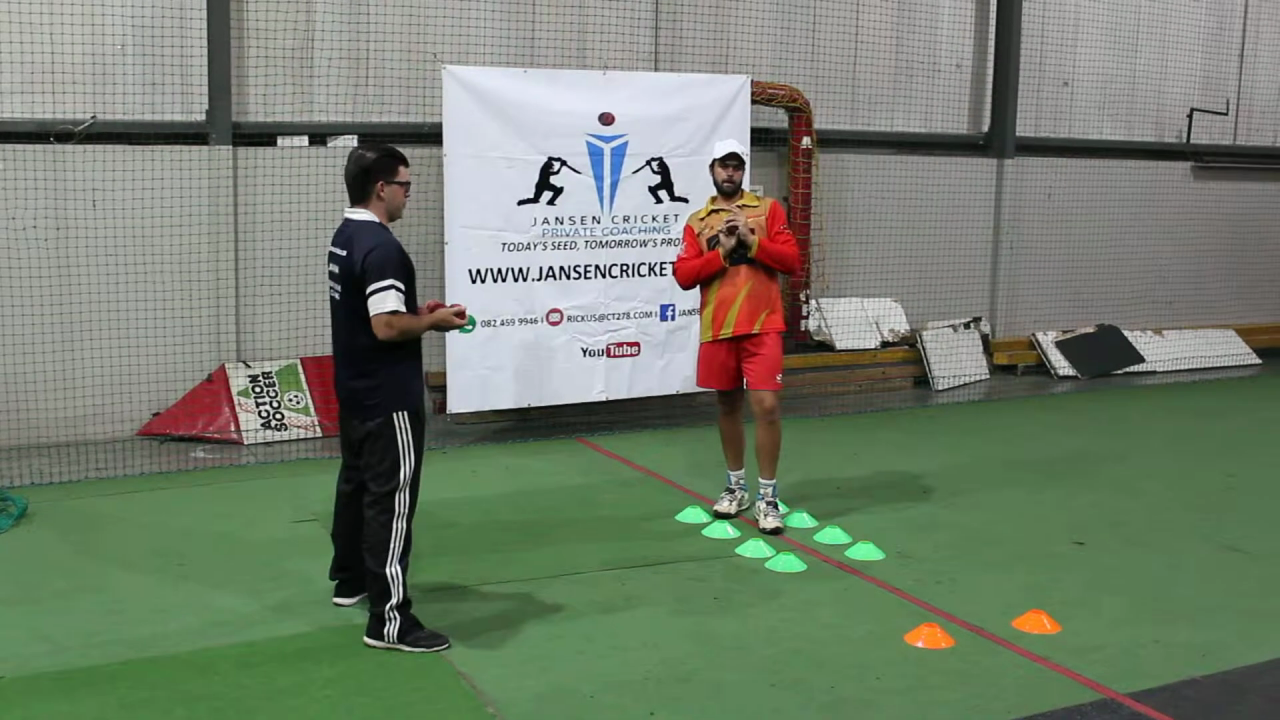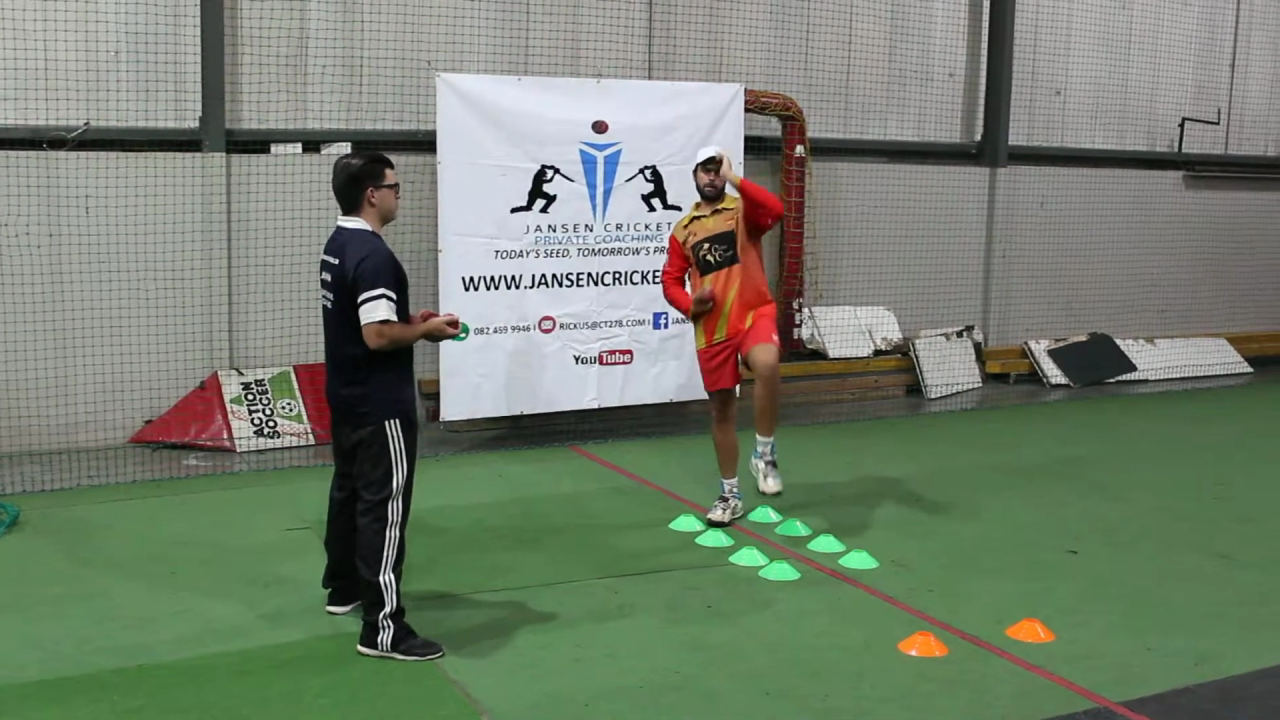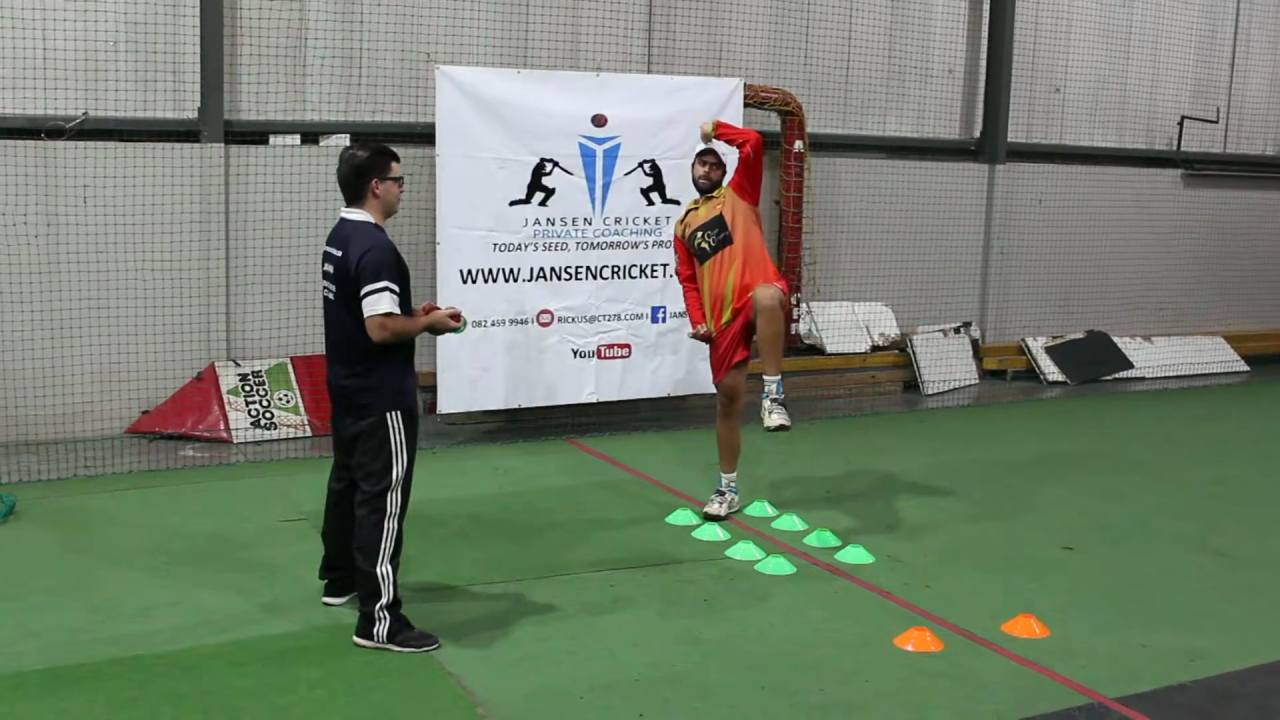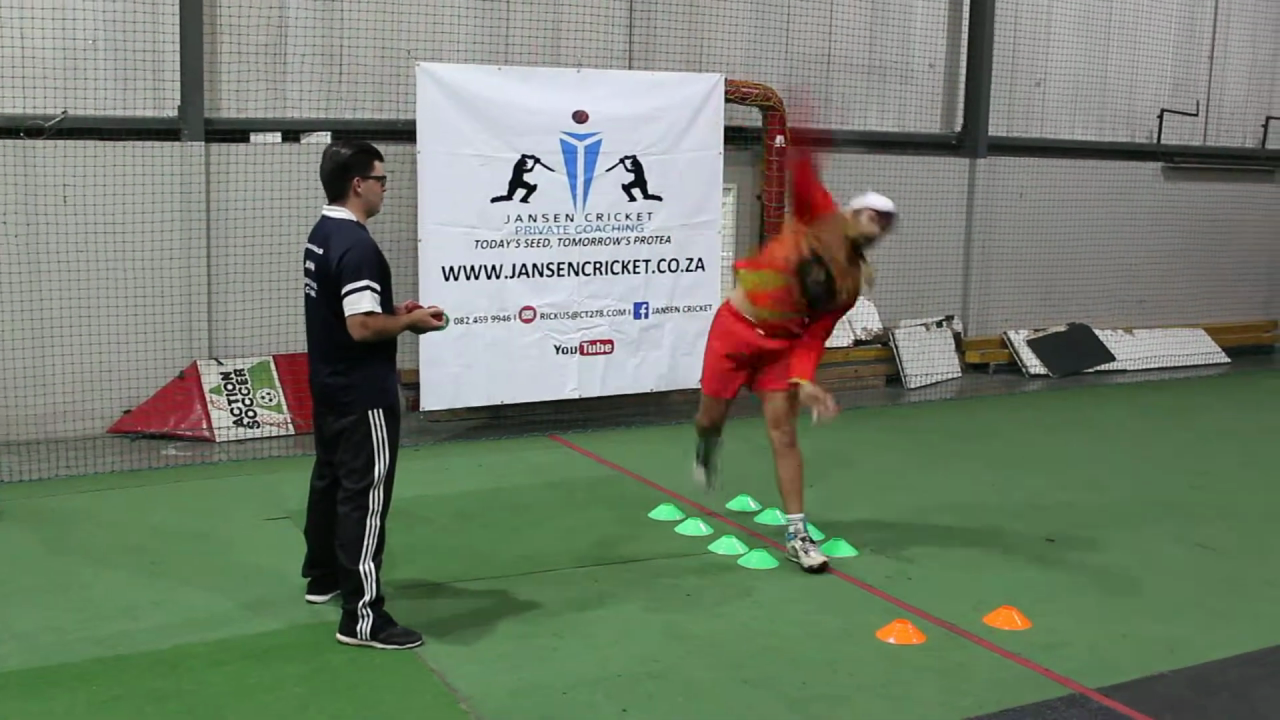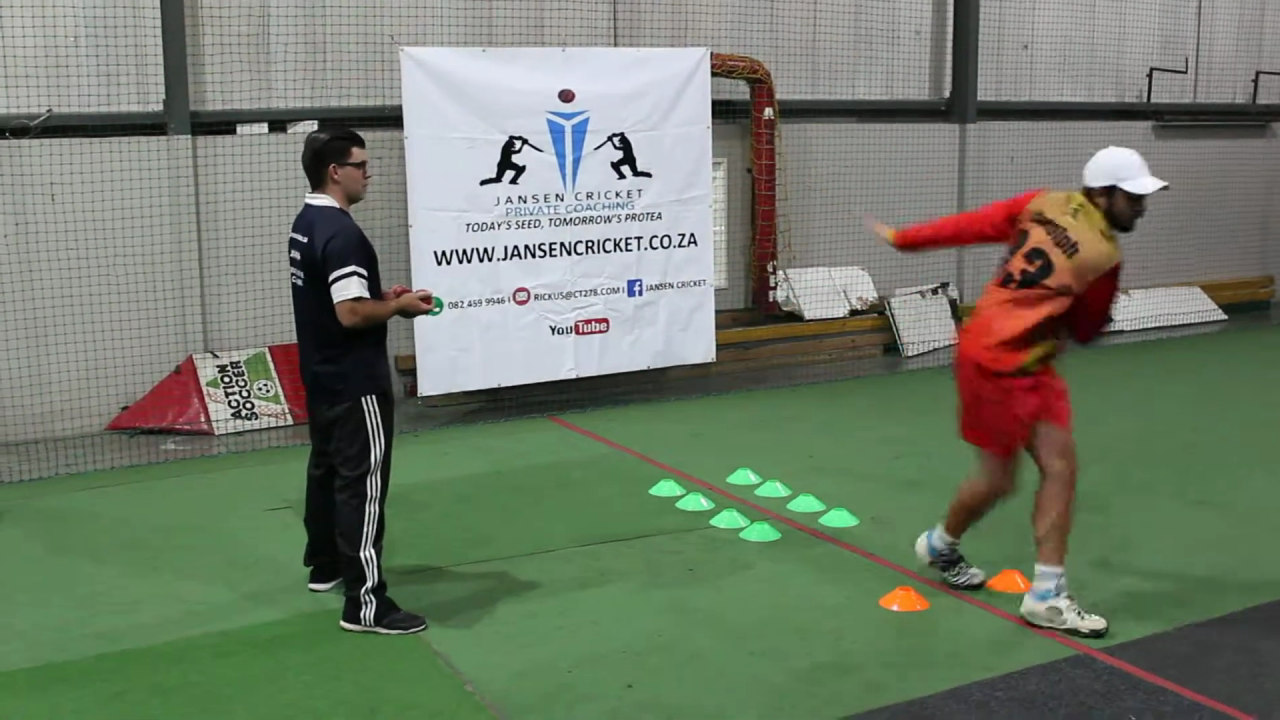
dt=1s
person 1, frame 1
left shoulder: (345, 236)
right shoulder: (381, 247)
right elbow: (387, 327)
left wrist: (417, 311)
right wrist: (433, 321)
left hip: (355, 389)
right hip: (388, 398)
left knee: (357, 483)
right knee: (391, 500)
left ankle: (350, 579)
right ankle: (389, 620)
person 1, frame 2
left shoulder: (338, 244)
right shoulder: (373, 256)
right elbow: (378, 336)
left wrist: (409, 319)
right wrist: (426, 330)
left hip: (347, 397)
right hip: (380, 405)
left knee: (349, 491)
right knee: (384, 508)
left ankle: (344, 588)
right ankle: (382, 627)
person 1, frame 3
left shoulder: (340, 236)
right shoulder: (375, 248)
right elbow: (381, 328)
left wrist: (410, 312)
right wrist: (429, 323)
left hip: (348, 388)
right hip: (381, 397)
left knee: (348, 482)
right knee: (382, 500)
left ankle: (340, 578)
right ankle: (378, 619)
person 1, frame 4
left shoulder: (321, 234)
right shoulder: (357, 246)
right elbow: (361, 328)
left wrist: (391, 310)
right wrist: (410, 322)
left hip: (330, 386)
right hip: (362, 395)
left knee: (330, 480)
right knee: (364, 498)
left ankle: (323, 576)
right ankle: (362, 616)
person 1, frame 5
left shoulder: (306, 222)
right shoulder: (342, 233)
right elbow: (351, 313)
left wrist: (381, 295)
right wrist: (400, 306)
left hip: (322, 375)
right hip: (355, 382)
left knee: (327, 468)
right knee: (361, 484)
left ankle: (324, 564)
right ankle: (364, 602)
person 2, frame 1
left shoulder: (768, 209)
right shoulder: (697, 221)
left elbow: (791, 260)
right elbow: (684, 276)
left wrist: (751, 240)
right wrist: (721, 252)
left hip: (762, 327)
right hip: (717, 329)
left knee: (766, 407)
right knee: (728, 406)
left ankle: (767, 496)
right ankle: (735, 486)
person 2, frame 2
left shoulder: (743, 208)
right shoulder: (682, 229)
left elbow: (775, 210)
right elbow: (670, 281)
left wrist: (735, 180)
right wrist: (690, 304)
left hip: (755, 314)
right hip: (713, 329)
left knee: (767, 368)
right knee: (722, 409)
left ankle: (765, 455)
right ankle: (730, 494)
person 2, frame 3
left shoulder: (740, 194)
right shoulder: (684, 224)
left elbow: (753, 142)
right elbow: (688, 280)
left wrist: (715, 128)
right wrist: (698, 321)
left hip: (759, 297)
right hip: (722, 317)
left knee: (766, 297)
right knee: (728, 398)
left ankle: (774, 393)
right ankle: (728, 488)
person 2, frame 4
left shoulder: (852, 283)
right shoulder: (818, 219)
left elbow: (814, 338)
right elbow: (803, 178)
left wrist: (804, 381)
right wrist: (805, 153)
left hip: (782, 343)
right hip: (736, 325)
left knee: (783, 434)
right knee: (711, 418)
left ankle: (796, 534)
right ankle: (707, 448)
person 2, frame 5
left shoulder: (1044, 203)
right shoulder: (1103, 259)
left elbow: (967, 224)
right elbow: (1085, 331)
left wrist: (901, 238)
left hip: (1028, 360)
right hip: (994, 360)
left knee: (1061, 465)
right knee: (997, 477)
left ankle: (1046, 595)
right ankle: (939, 547)
